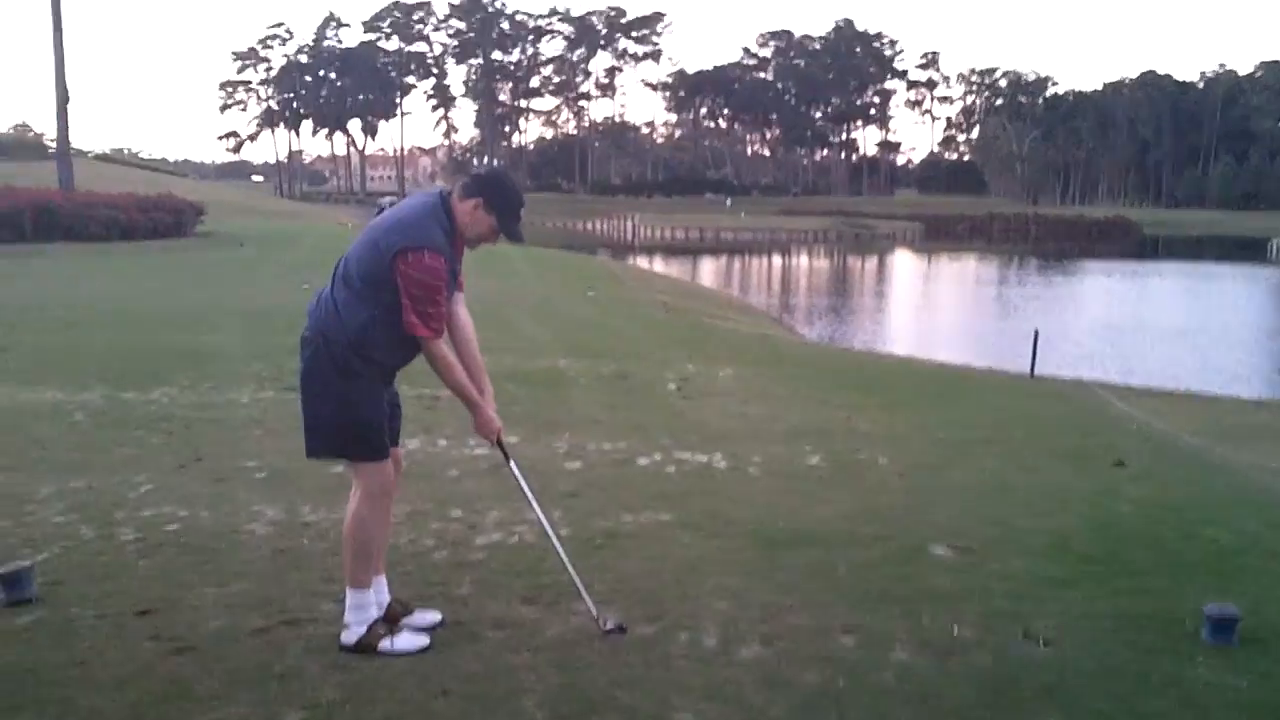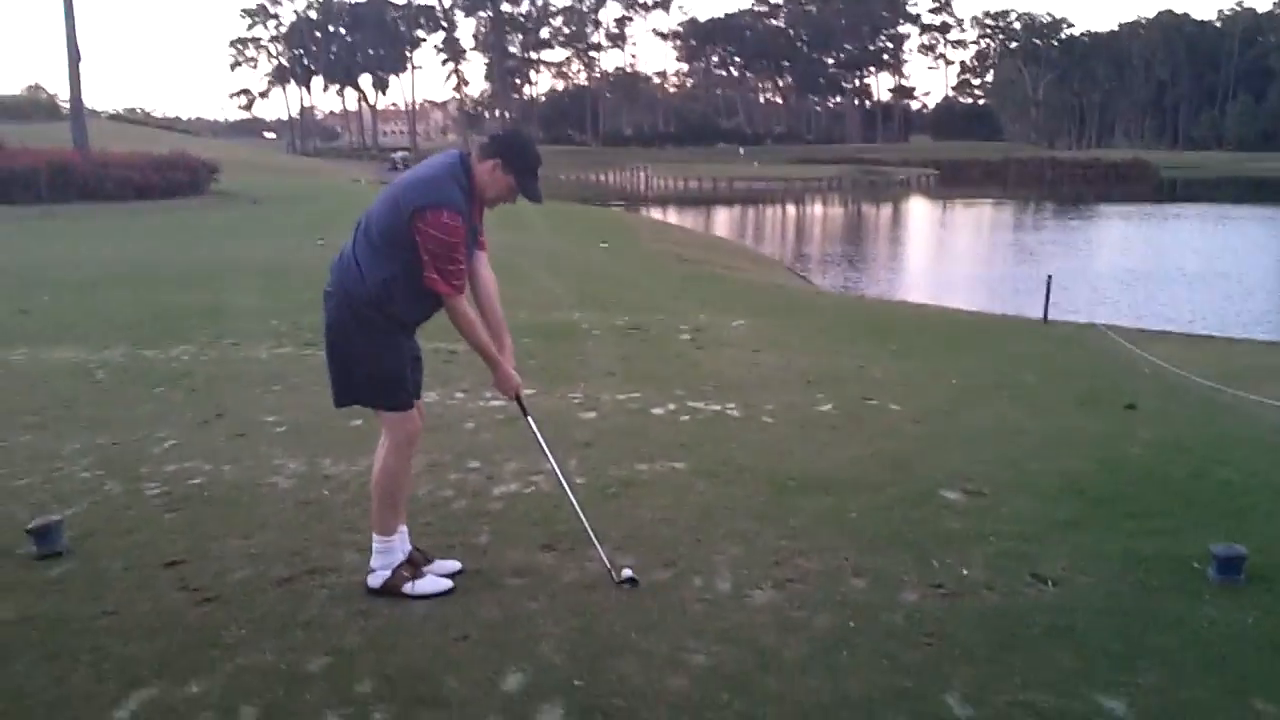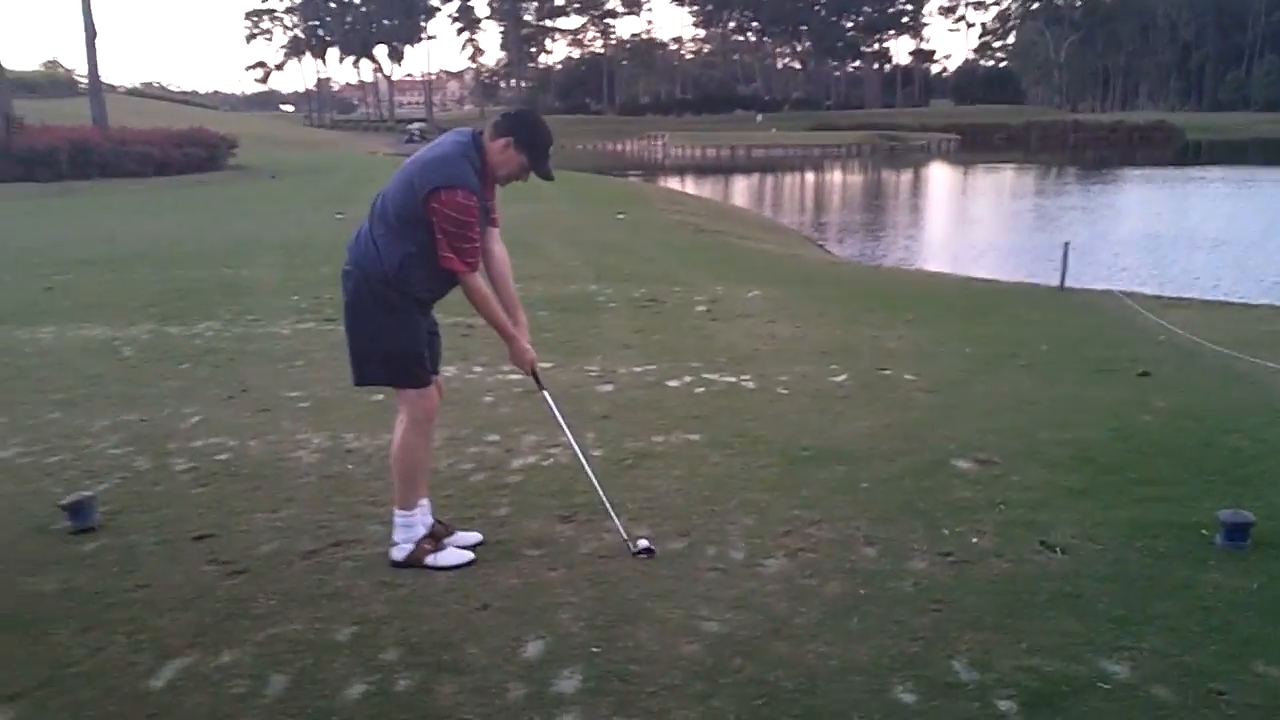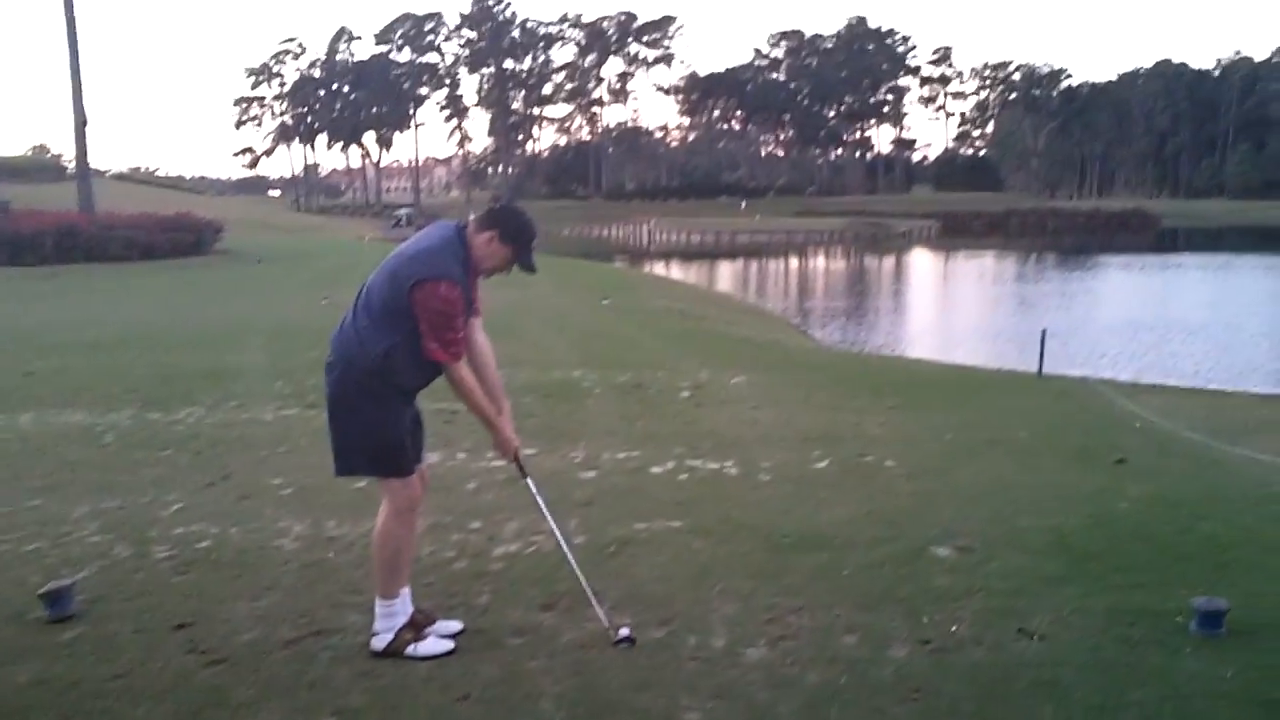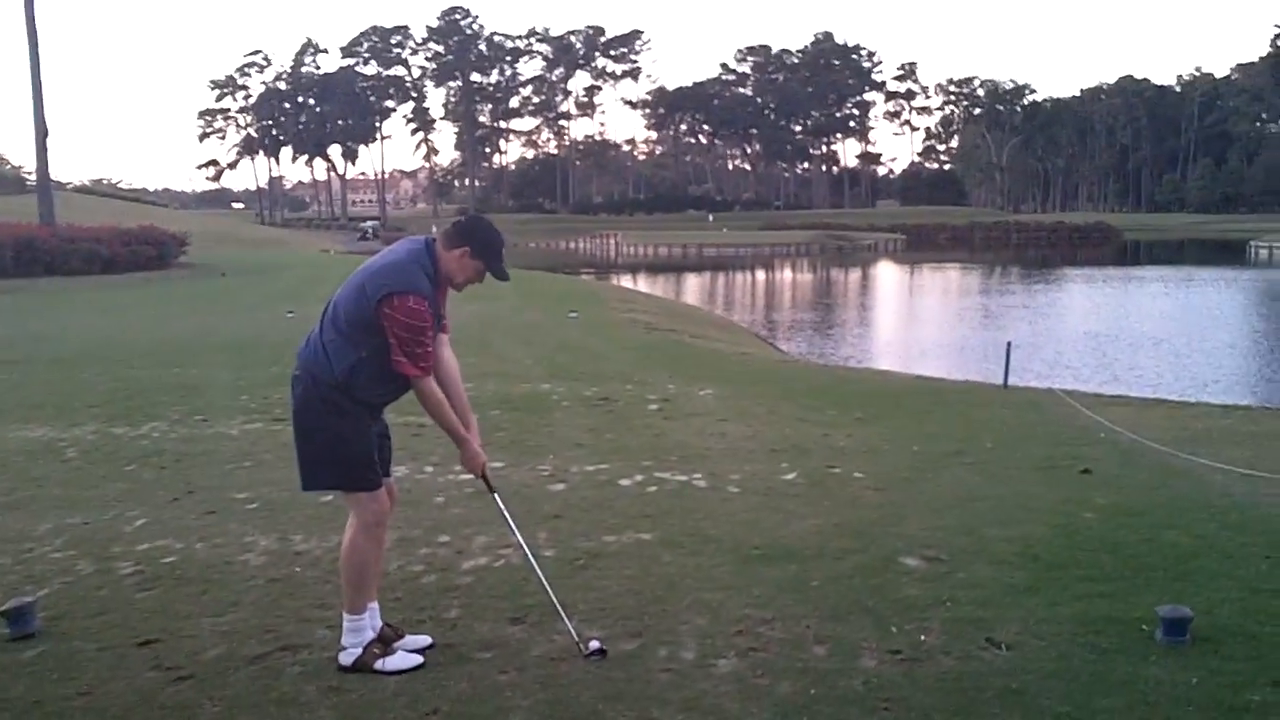
dt=0.3s
person 1, frame 1
left shoulder: (440, 221)
right shoulder: (423, 244)
left elbow: (455, 308)
right elbow: (432, 343)
left wrist: (485, 388)
right wrist: (477, 408)
left hip: (363, 355)
right hip: (340, 358)
left knee: (384, 476)
right knee: (374, 480)
left ankle: (377, 600)
right ankle: (360, 622)
person 1, frame 2
left shoulder: (462, 180)
right shoulder: (441, 204)
left elbow: (479, 267)
right elbow: (454, 300)
left wrist: (505, 345)
right wrist: (497, 365)
left hip: (385, 308)
right hip: (363, 313)
left knee: (405, 423)
right knee: (401, 429)
left ankle: (398, 548)
right ankle: (385, 565)
person 1, frame 3
left shoulder: (472, 153)
right shoulder: (455, 184)
left elbow: (492, 243)
right elbow: (468, 277)
left wrist: (520, 320)
right wrist: (513, 340)
left hip: (403, 287)
right hip: (380, 291)
left knee: (428, 399)
right knee: (419, 405)
left ankle: (421, 520)
right ankle: (407, 539)
person 1, frame 4
left shoulder: (456, 246)
right shoulder: (440, 275)
left elbow: (474, 333)
right elbow: (455, 366)
left wrist: (504, 408)
right wrist: (496, 428)
left hip: (386, 376)
right hip: (364, 381)
left knee: (411, 487)
right knee: (402, 493)
left ankle: (402, 609)
right ankle: (387, 628)
person 1, frame 5
left shoulder: (423, 258)
right shoulder: (409, 290)
left elbow: (441, 350)
right elbow: (421, 381)
left wrist: (471, 424)
right wrist: (464, 443)
left hip: (352, 391)
right hip: (330, 396)
left knee: (382, 500)
right knee: (370, 509)
left ankle: (370, 623)
right ankle: (356, 643)
